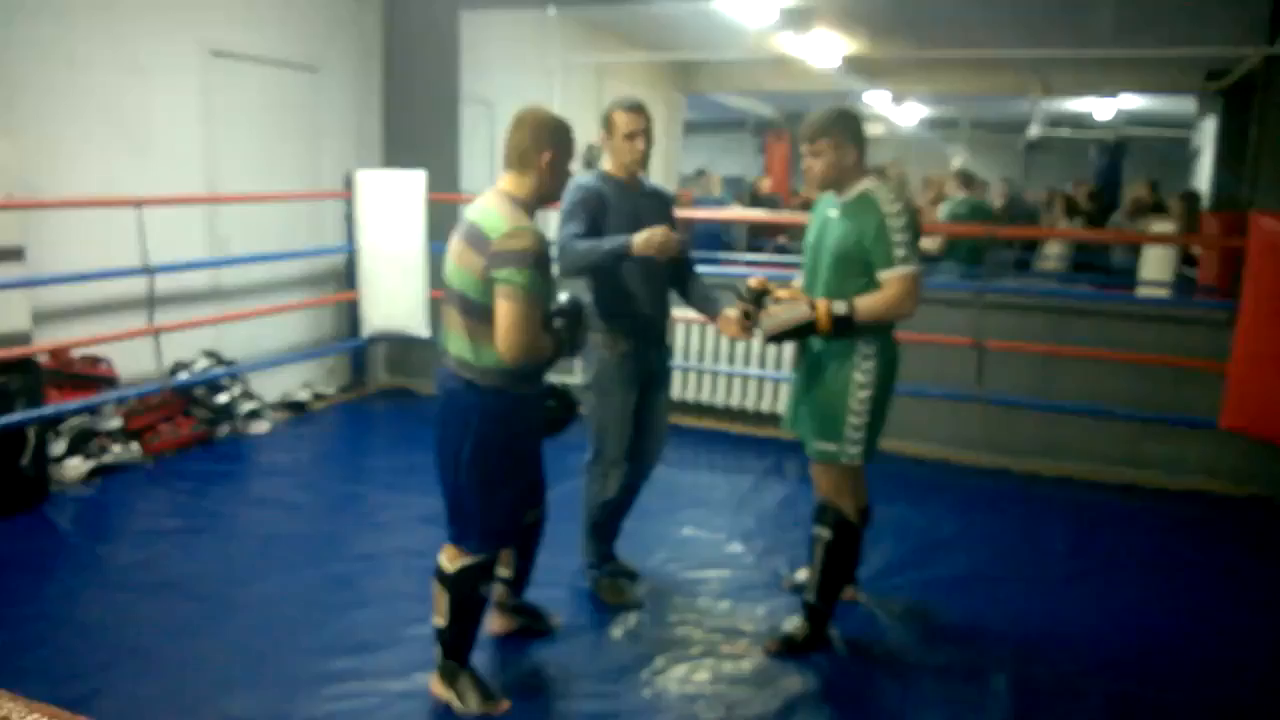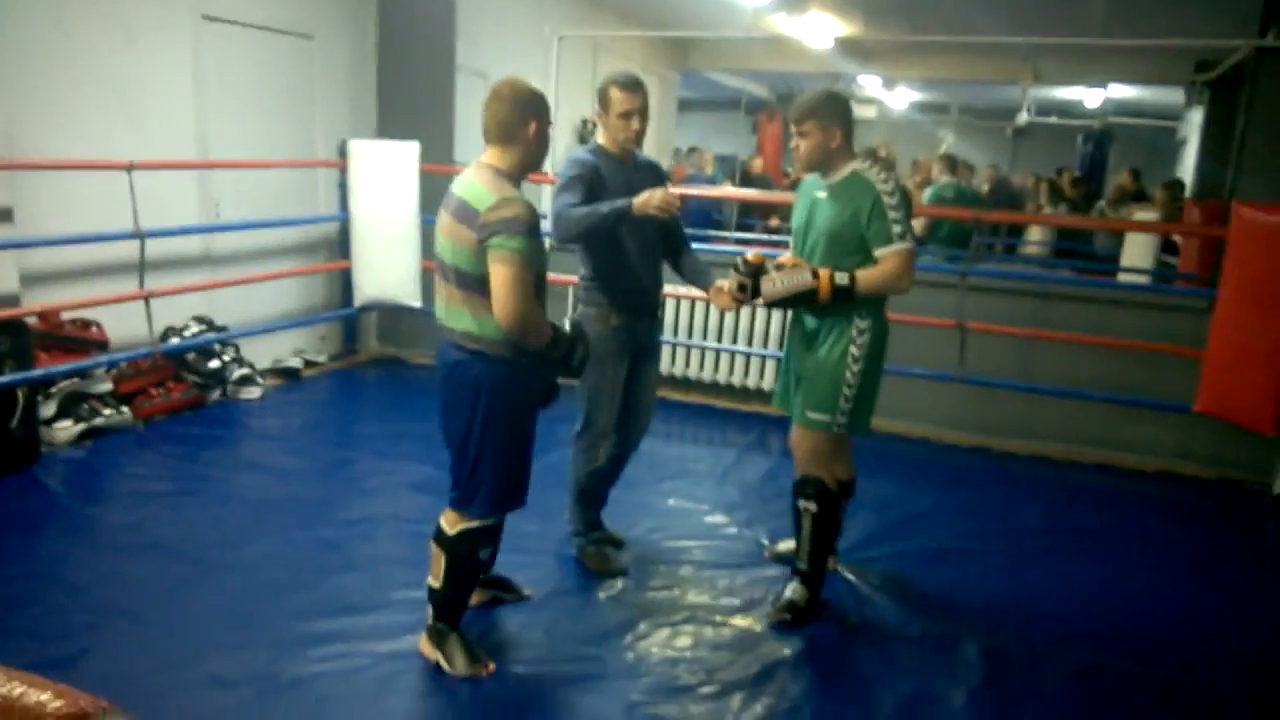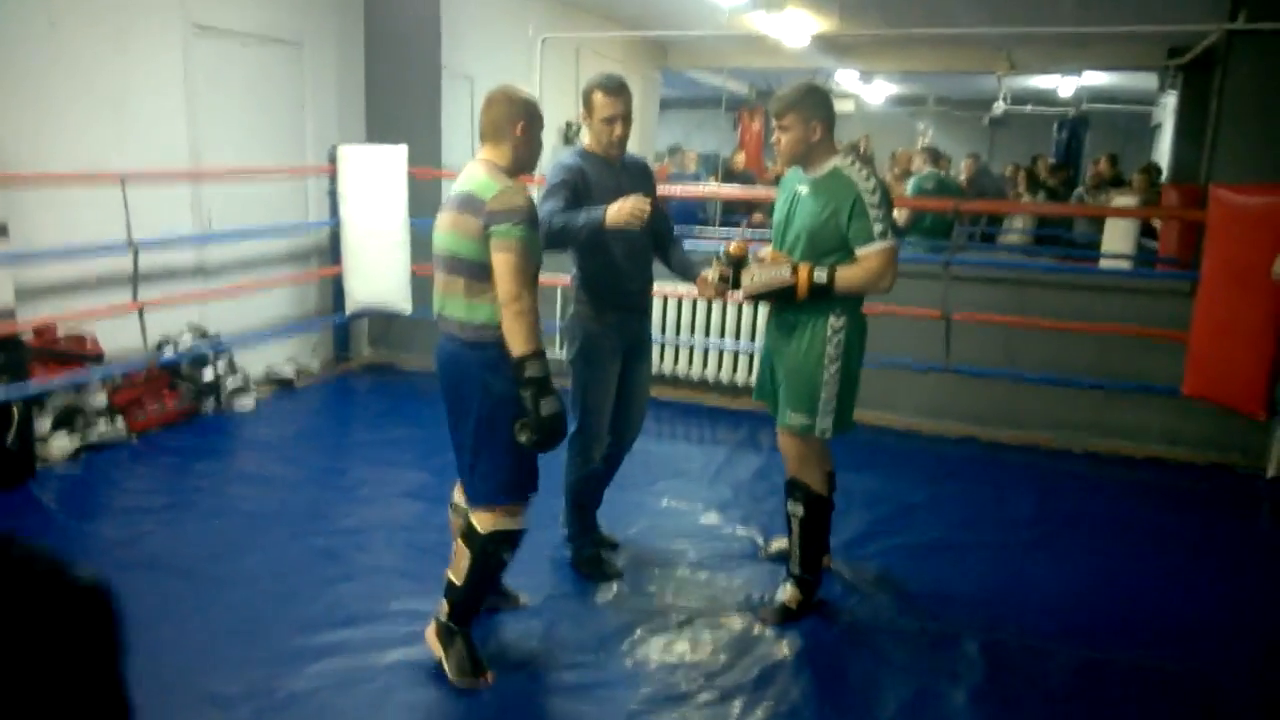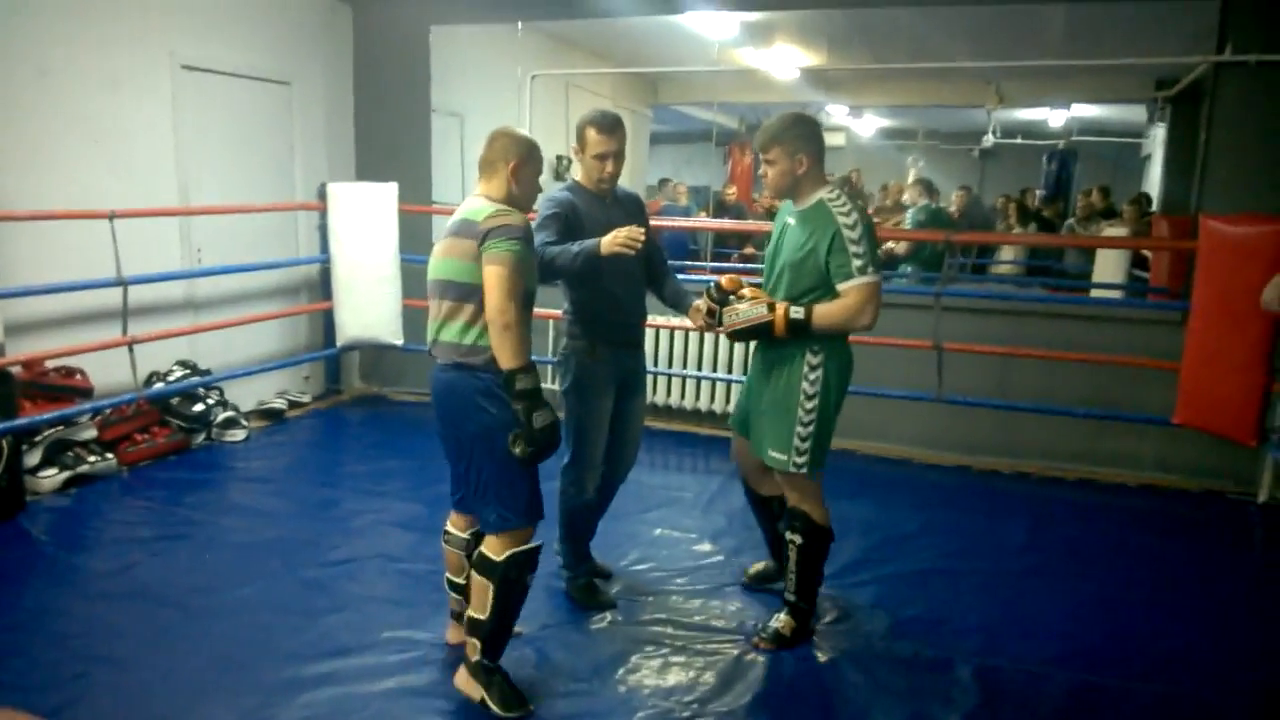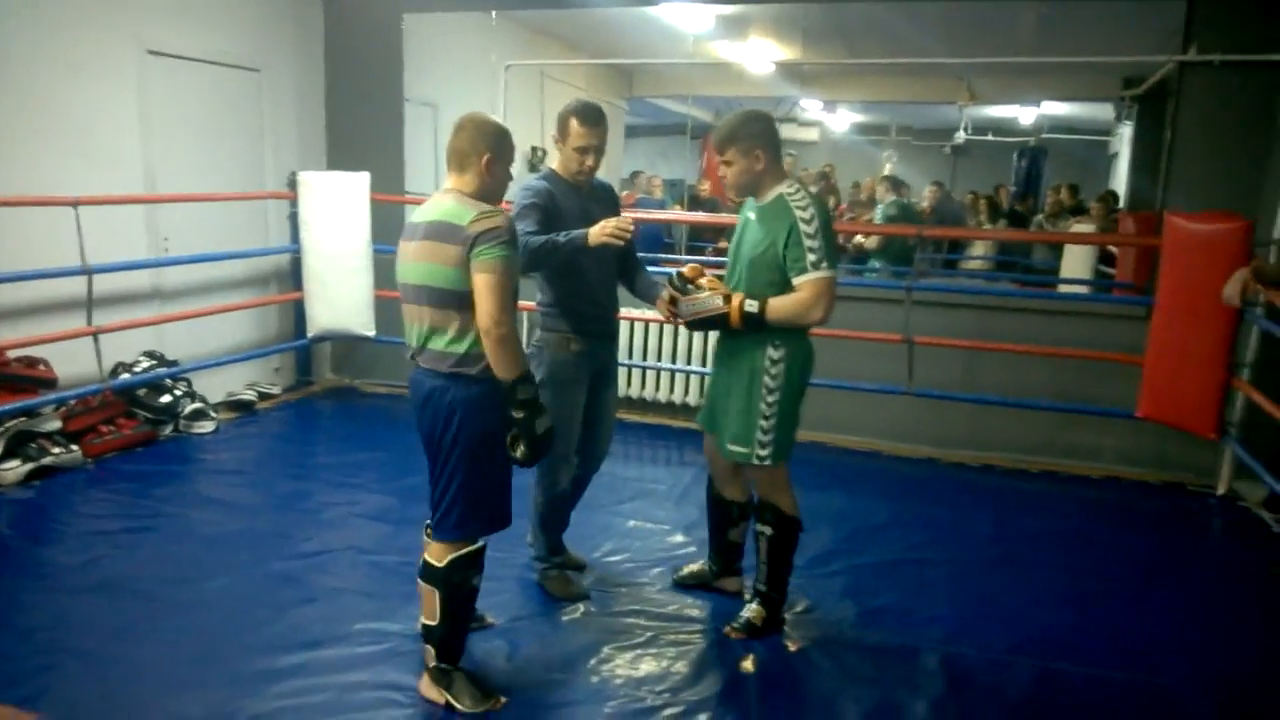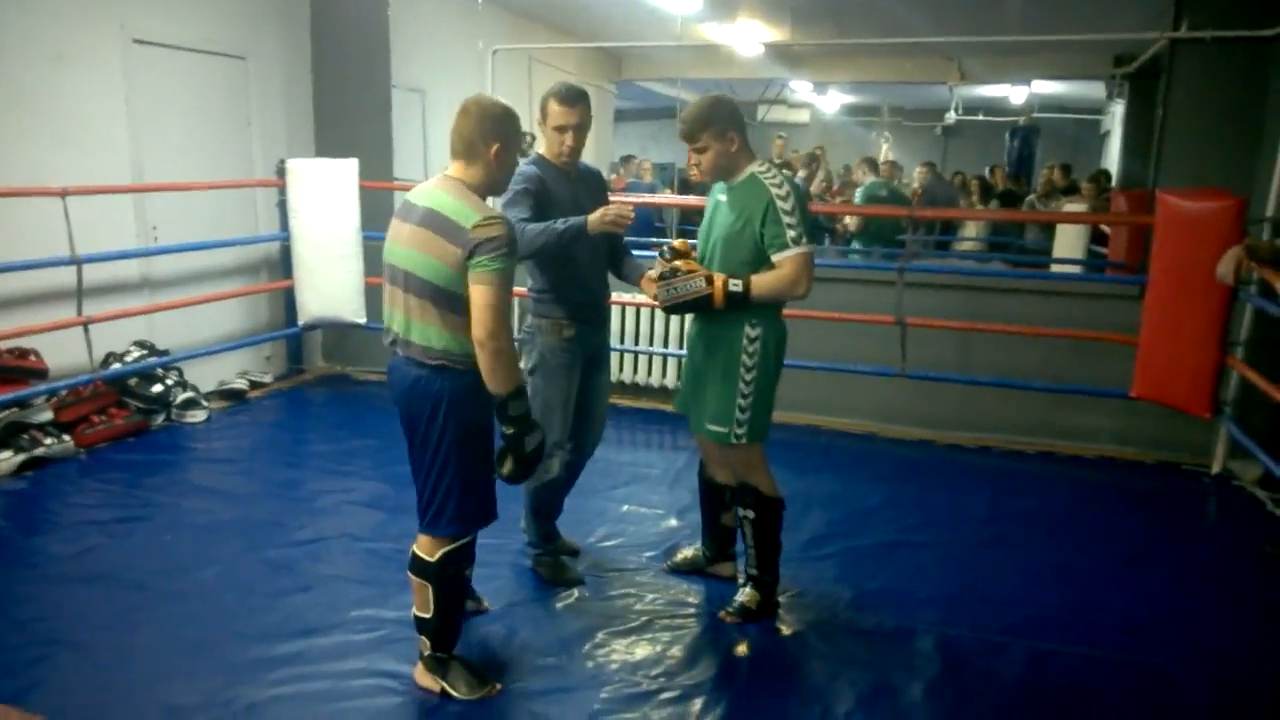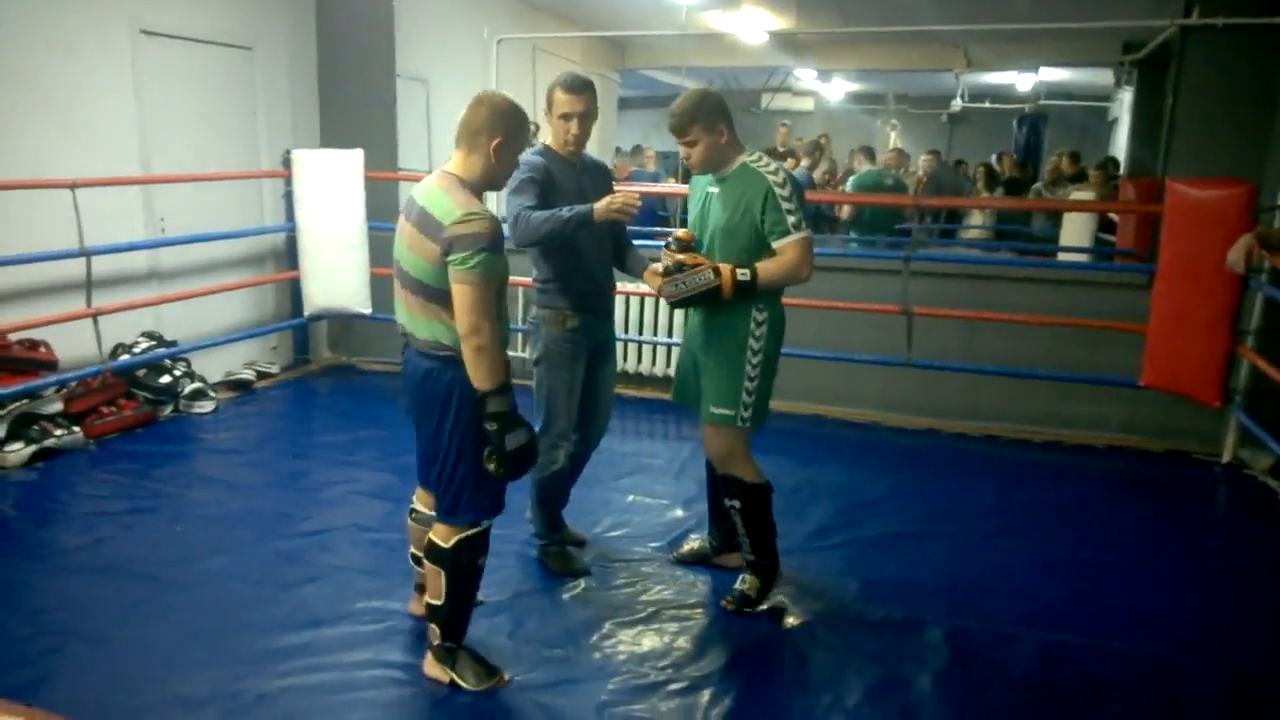
dt=0.3s
person 1, frame 1
left shoulder: (483, 209)
right shoulder: (521, 239)
right elbow: (515, 346)
left wrist: (547, 359)
right wrist: (562, 339)
left hip: (493, 394)
right hip: (486, 401)
left knee: (526, 503)
right knee: (474, 538)
left ankle: (509, 606)
right ankle: (451, 668)
person 1, frame 2
left shoulder: (467, 184)
right shoulder: (510, 209)
right elbow: (512, 313)
left wrist: (543, 348)
right wrist: (558, 345)
left hip: (466, 355)
right hip: (489, 369)
left knee: (496, 487)
right knee: (474, 502)
left ankle: (477, 580)
right ankle: (439, 630)
person 1, frame 3
left shoulder: (463, 187)
right shoulder: (509, 199)
right elbow: (515, 301)
right wrist: (539, 383)
left hip: (459, 349)
right hip: (487, 358)
left knee: (476, 479)
right knee: (504, 502)
left ankle: (474, 586)
right ankle: (450, 622)
person 1, frame 4
left shoulder: (459, 221)
right shoulder: (507, 223)
right elbow: (502, 316)
right wrist: (530, 398)
left hip: (451, 376)
right hip: (482, 385)
left knee: (469, 505)
right knee: (514, 530)
left ankle: (463, 619)
right ankle: (479, 664)
person 1, frame 5
left shoulder: (418, 220)
right shoulder: (488, 223)
right elbow: (496, 327)
right wrist: (526, 401)
left hip: (426, 378)
right hip: (466, 390)
left knee: (447, 512)
right knee: (460, 530)
left ankle: (442, 612)
right ankle: (440, 669)
person 1, frame 6
left shoulder: (413, 200)
right shoulder: (487, 227)
right elbow: (489, 338)
right wrist: (518, 416)
left hip: (404, 367)
right hip: (446, 383)
left knee: (445, 503)
right knee: (448, 522)
left ankle: (447, 593)
right ankle: (434, 659)
person 1, frame 7
left shoulder: (423, 192)
right shoulder: (473, 223)
right elbow: (476, 332)
right wrist: (502, 415)
left hip: (419, 361)
right hip: (453, 375)
left knee: (434, 486)
right knee: (465, 513)
left ankle: (425, 591)
right ankle: (445, 650)
person 2, frame 1
left shoulder: (883, 210)
right shoulder: (825, 205)
left elbow: (903, 298)
left wrist: (824, 314)
right wrist: (779, 299)
left hip: (857, 359)
right hip: (822, 354)
left knee: (832, 480)
right knee: (840, 472)
left ankle: (816, 619)
right ankle: (838, 570)
person 2, frame 2
left shoulder: (875, 189)
right shoulder: (809, 185)
left elbow: (899, 273)
left wrist: (824, 284)
right wrist: (766, 274)
left hip: (849, 333)
right hip: (808, 328)
left knee: (808, 447)
right knee: (829, 443)
left ankle: (808, 583)
right ankle: (819, 542)
person 2, frame 3
left shoulder: (857, 186)
right shoulder: (791, 179)
left elbow: (882, 272)
left wrist: (802, 279)
right wrist: (752, 265)
left hip: (826, 331)
right hip: (785, 324)
left knee: (799, 449)
right knee: (800, 443)
left ankle: (805, 581)
right ankle: (807, 539)
person 2, frame 4
left shoulder: (842, 220)
right shoulder: (788, 210)
left elbow: (862, 310)
left wrist: (781, 318)
right wrist: (739, 293)
left hip: (809, 367)
right hip: (771, 357)
left knee: (797, 483)
right knee: (747, 457)
left ankle: (799, 610)
right ankle: (783, 560)
person 2, frame 5
left shoulder: (800, 214)
right shoulder: (752, 205)
left elbow: (817, 305)
left wrist: (736, 309)
right wrist: (706, 283)
left hip: (771, 360)
right hip: (735, 352)
left knee: (766, 477)
right knee: (720, 461)
left ankle: (770, 601)
right ankle: (723, 566)
person 2, frame 6
left shoulder: (772, 192)
right shoulder: (720, 188)
left elbow: (796, 280)
left wrist: (719, 289)
right wrist: (685, 263)
left hip: (746, 339)
right hip: (710, 333)
left knee: (743, 459)
right knee: (711, 449)
left ankle: (763, 583)
right ankle: (716, 551)
person 2, frame 7
left shoulder: (766, 180)
right shoulder: (700, 181)
left elbow: (799, 262)
left wrist: (725, 278)
right wrist: (679, 261)
left hip: (746, 324)
right hip: (704, 321)
left knee: (726, 446)
right knee: (715, 439)
left ankle: (763, 565)
right ankle: (723, 540)
person 3, frame 1
left shoulder: (659, 199)
right shoulder: (586, 192)
left elbow: (681, 272)
right elbow: (569, 256)
left wrist: (718, 310)
right wrist: (631, 245)
left hip: (654, 346)
right hip: (612, 347)
left knee: (644, 456)
right knee: (609, 460)
left ankle: (604, 547)
right ankle: (600, 567)
person 3, frame 2
left shoulder: (651, 171)
right shoulder: (583, 166)
left elbow: (673, 243)
right elbow: (564, 225)
left wrist: (709, 282)
right wrist: (631, 207)
left hip: (646, 320)
right hip: (604, 320)
left knee: (633, 428)
right knee: (598, 430)
left ankle: (588, 514)
right ankle: (586, 534)
person 3, frame 3
left shoulder: (639, 169)
right shoulder: (571, 170)
left elbow: (662, 238)
right elbow: (547, 229)
left wrist: (695, 274)
right wrist: (605, 217)
left hip: (637, 318)
right hip: (596, 320)
left knee: (626, 427)
right knee: (591, 433)
left ankle: (584, 517)
right ankle: (581, 539)
person 3, frame 4
left shoulder: (632, 203)
right shoulder: (562, 204)
left elbow: (656, 270)
right elbow: (539, 262)
left wrist: (688, 304)
right wrist: (599, 246)
left hip: (631, 350)
right hip: (589, 353)
left knee: (621, 458)
right knee: (585, 463)
left ankle: (577, 545)
right ankle: (575, 568)
person 3, frame 5
left shoulder: (605, 194)
right shoulder: (538, 193)
left elbow: (626, 262)
right elbow: (522, 252)
left wrist: (657, 294)
right wrist: (586, 237)
left hip: (603, 342)
right hip: (561, 344)
left knee: (594, 450)
right knee: (558, 454)
left ankle: (549, 536)
right ankle: (548, 559)
person 3, frame 6
left shoulder: (593, 179)
right shoulder: (528, 179)
left elbow: (611, 248)
right elbow: (518, 239)
left wrist: (641, 274)
right wrist: (585, 224)
left hip: (595, 327)
right hip: (553, 330)
left knee: (587, 435)
right knee: (551, 442)
left ankle: (543, 521)
right ankle: (541, 545)
person 3, frame 7
left shoulder: (599, 172)
right shoulder: (532, 170)
left elbow: (616, 242)
right elbow: (522, 228)
left wrist: (643, 267)
right wrist: (591, 212)
left hip: (600, 318)
right hip: (559, 321)
left knee: (593, 426)
right knee: (557, 432)
left ankle: (549, 511)
right ankle: (548, 536)
